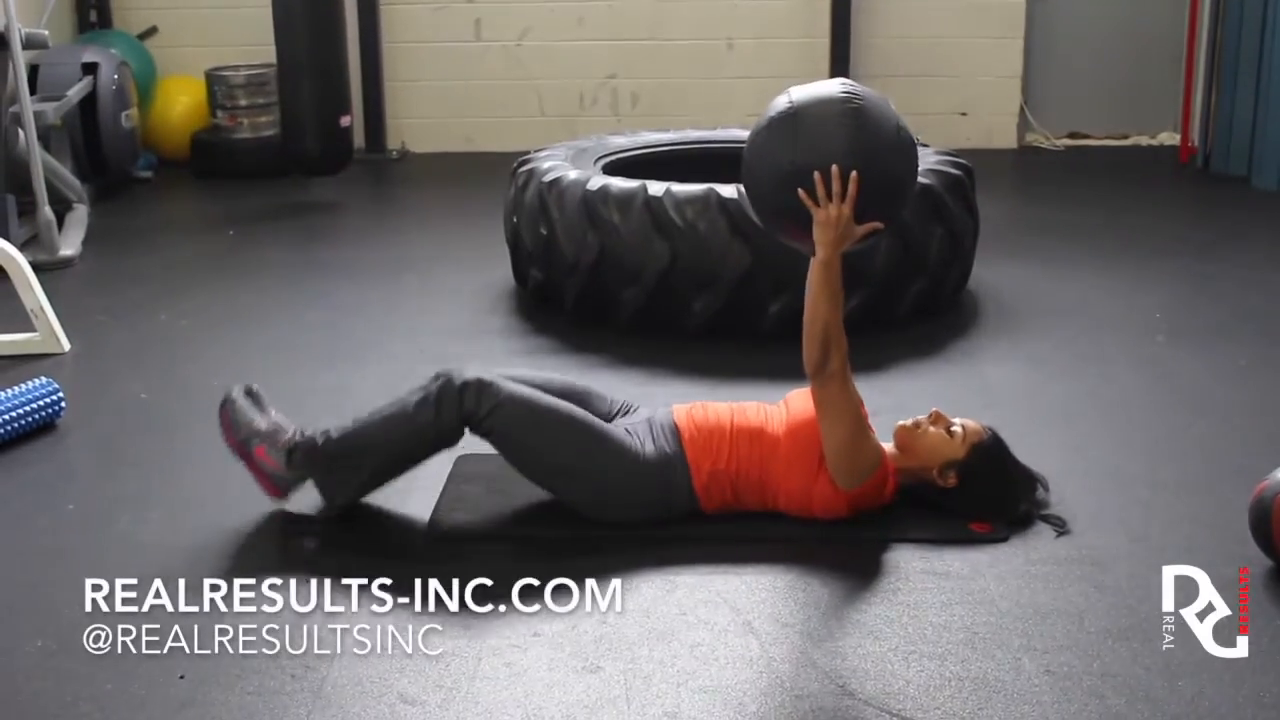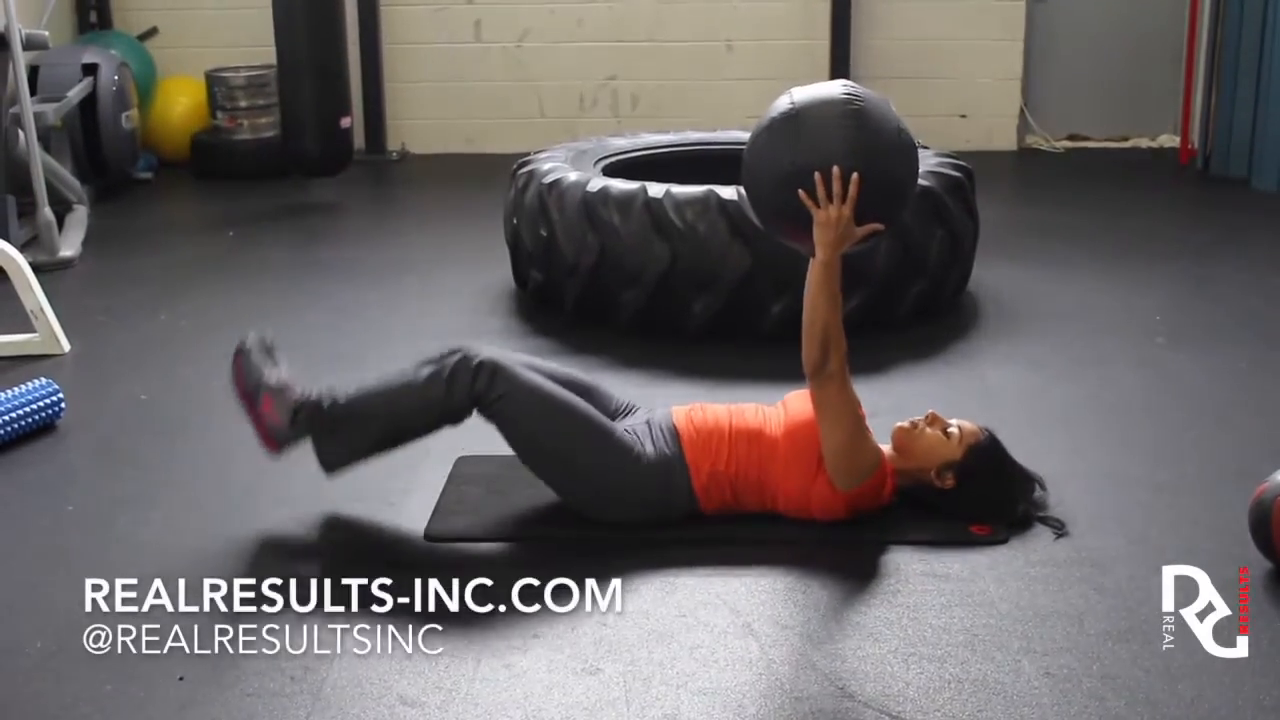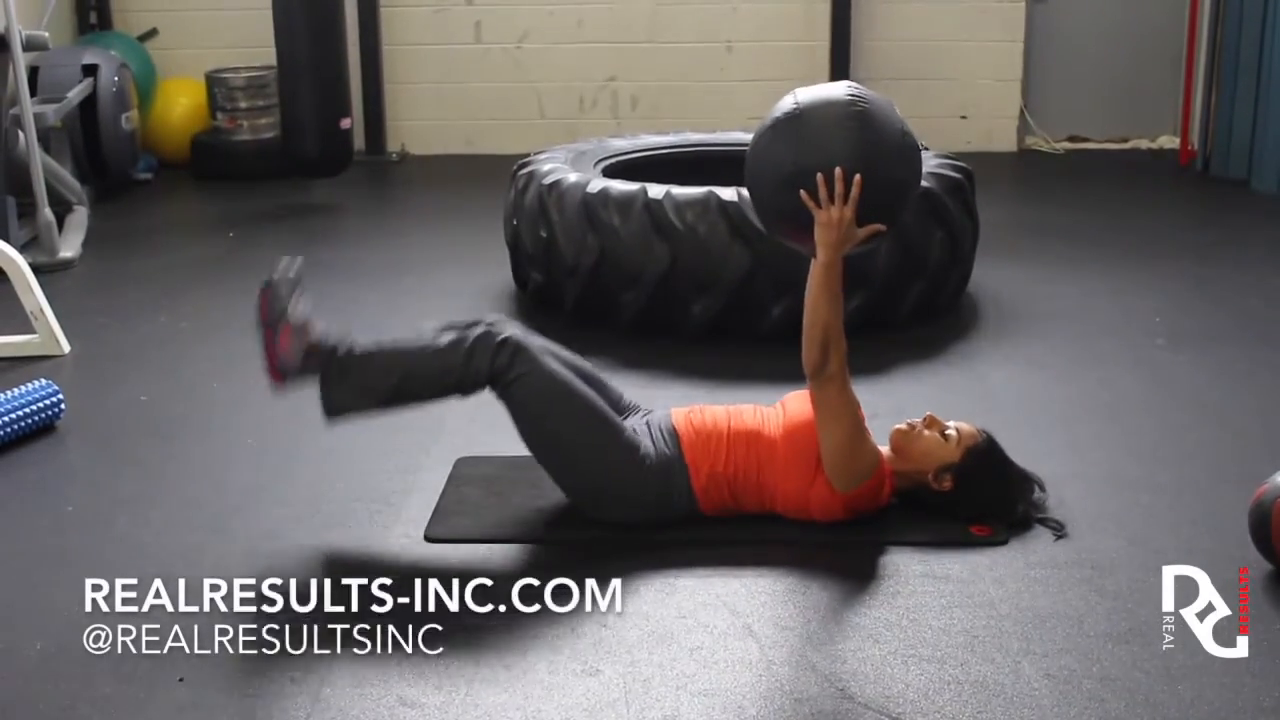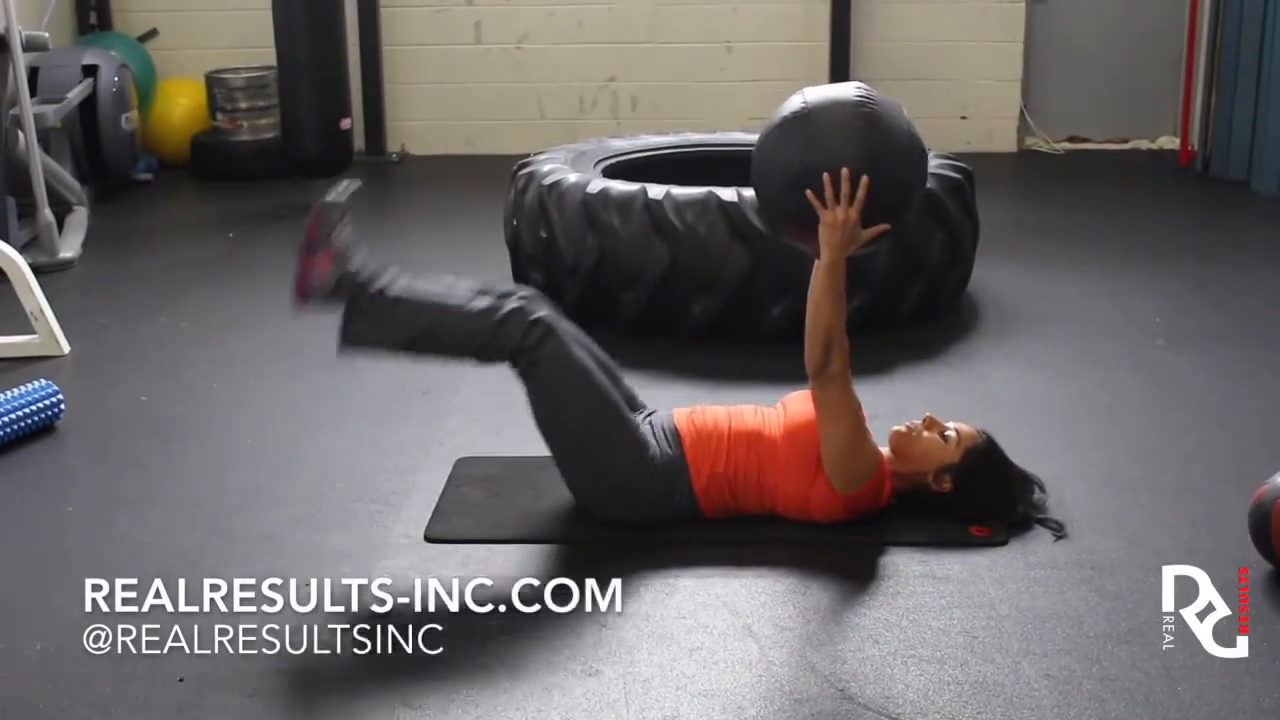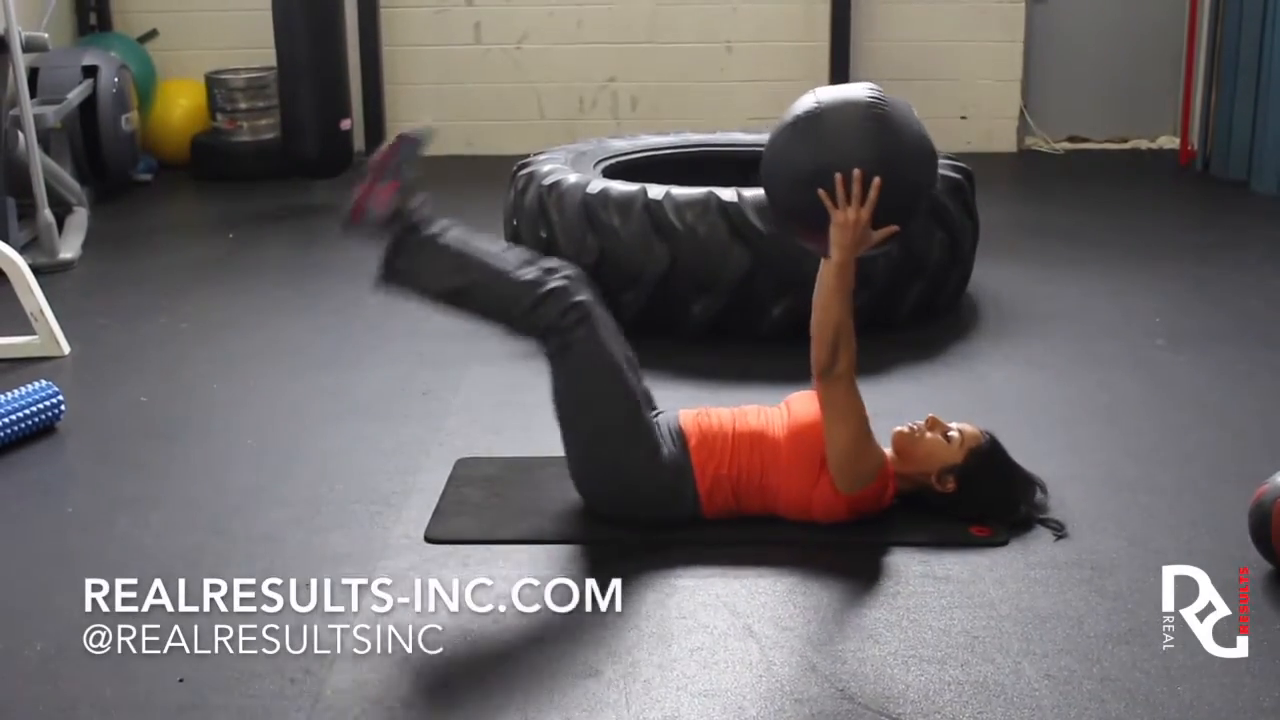
dt=0.1s
person 1, frame 1
left shoulder: (866, 480)
right shoulder: (864, 446)
left elbow: (824, 367)
right elbow: (830, 371)
left wrist: (828, 252)
right wrist: (829, 243)
left hip: (642, 479)
right hip: (649, 433)
left knee: (469, 391)
right knee: (481, 384)
left ankle: (297, 460)
right ankle: (311, 454)
person 1, frame 2
left shoulder: (864, 479)
right shoulder: (861, 450)
left elbow: (823, 369)
right elbow: (828, 371)
left wrist: (828, 254)
right wrist: (827, 245)
left hip: (642, 480)
right hip: (652, 432)
left knee: (478, 372)
right knee: (492, 370)
left ankle: (306, 416)
right ankle: (319, 417)
person 1, frame 3
left shoulder: (862, 482)
right shoulder: (864, 455)
left elbow: (824, 371)
right elbow: (828, 376)
left wrist: (829, 256)
right wrist: (825, 248)
left hip: (641, 481)
right hip: (649, 437)
left knee: (497, 346)
right knee: (505, 338)
left ankle: (317, 357)
right ankle: (330, 362)
person 1, frame 4
left shoulder: (860, 483)
right shoulder: (867, 455)
left elbow: (826, 371)
right elbow: (832, 380)
left wrist: (833, 257)
right wrist: (830, 247)
left hip: (644, 480)
right hip: (657, 435)
left knee: (525, 324)
right knee: (525, 315)
left ankle: (353, 287)
right ankle: (360, 288)
person 1, frame 5
left shoulder: (866, 483)
right shoulder: (878, 464)
left elbow: (834, 372)
right elbow: (833, 364)
left wrist: (844, 256)
right wrist: (838, 242)
left hip: (649, 479)
right hip: (660, 441)
left knee: (563, 304)
right knee: (562, 301)
left ankle: (401, 229)
right ankle: (408, 230)
